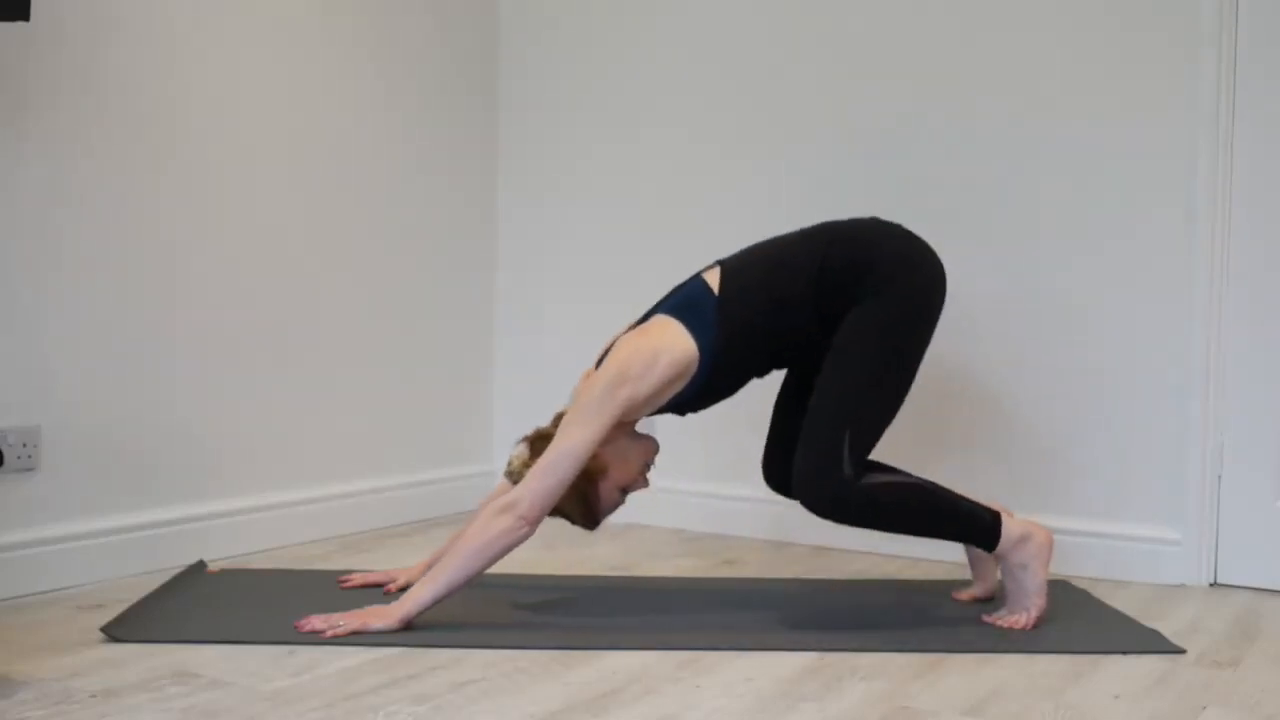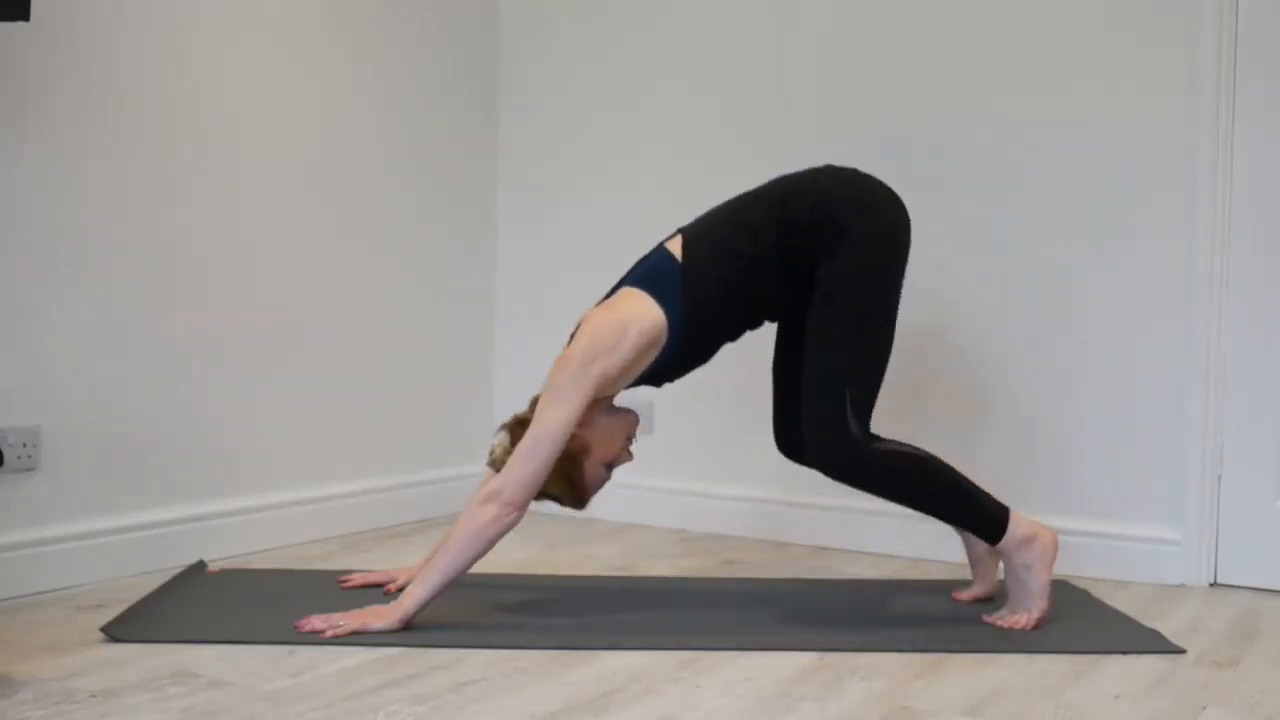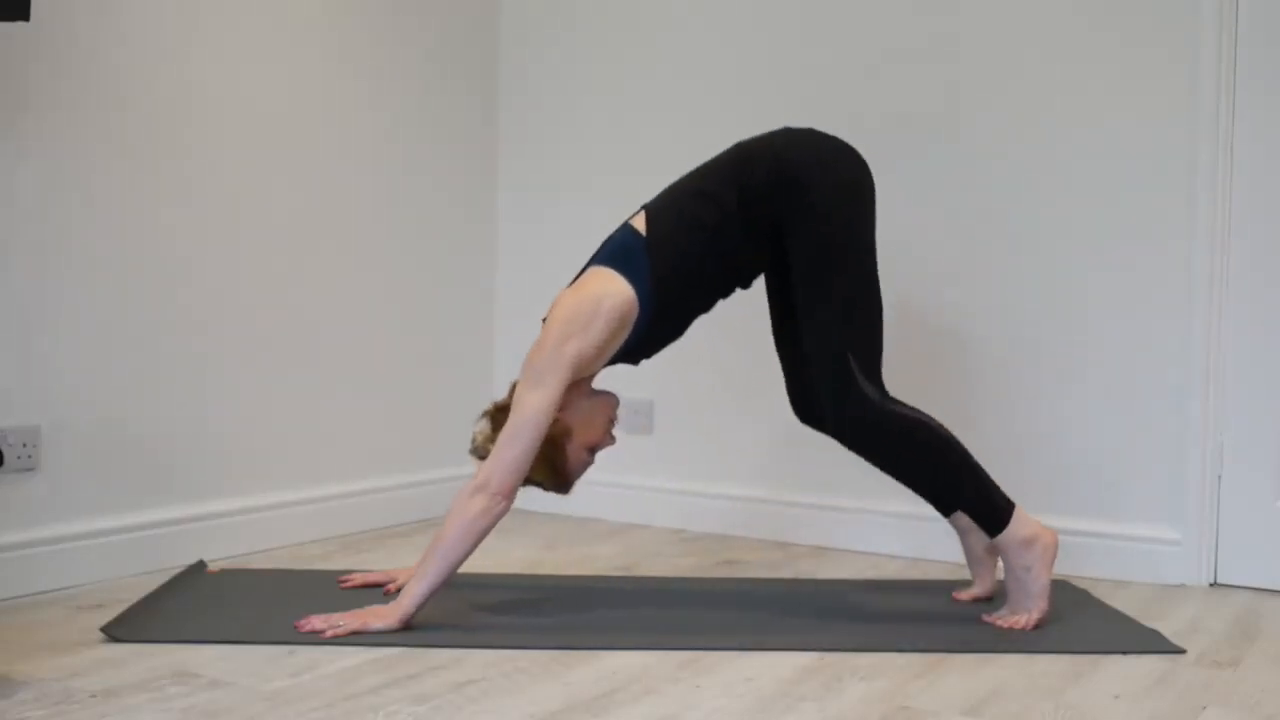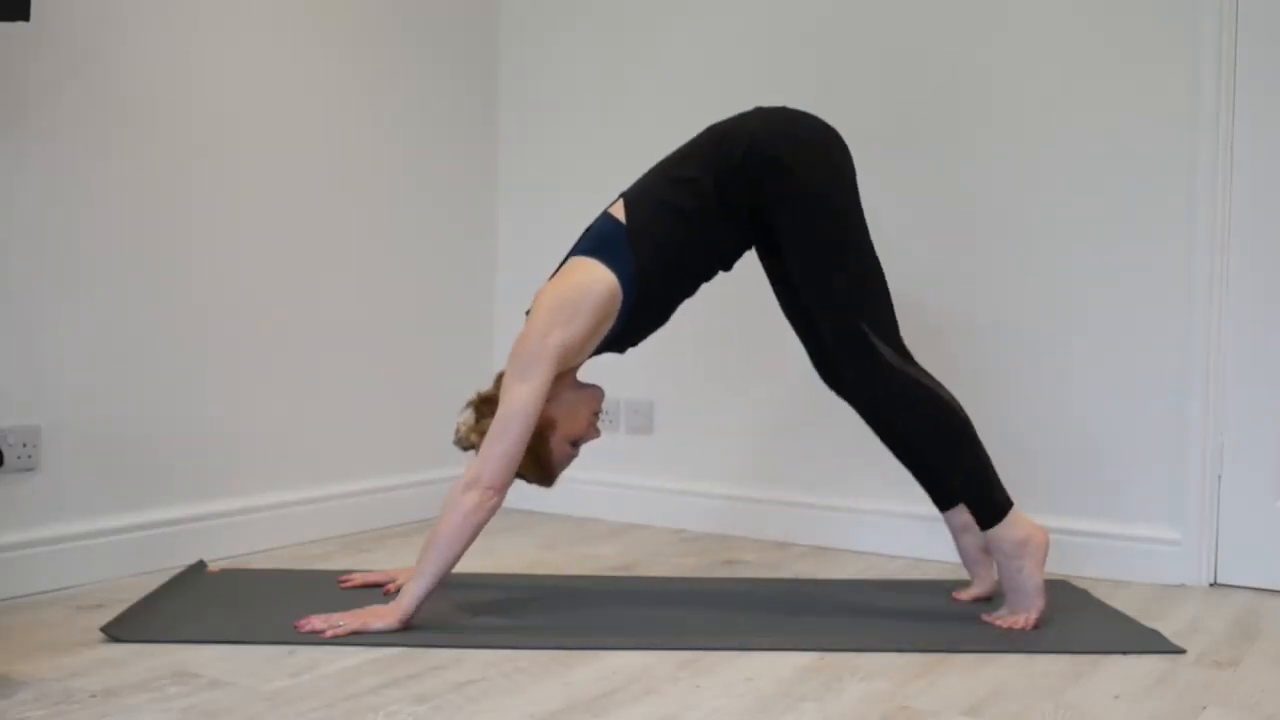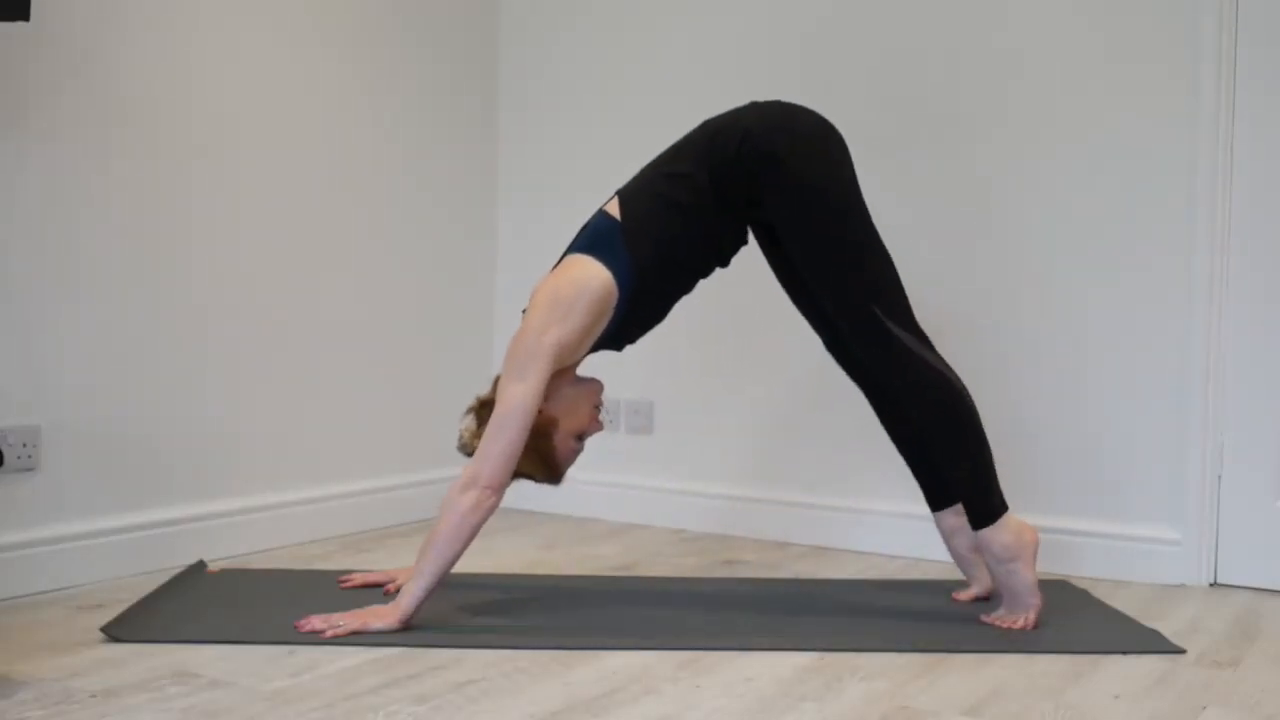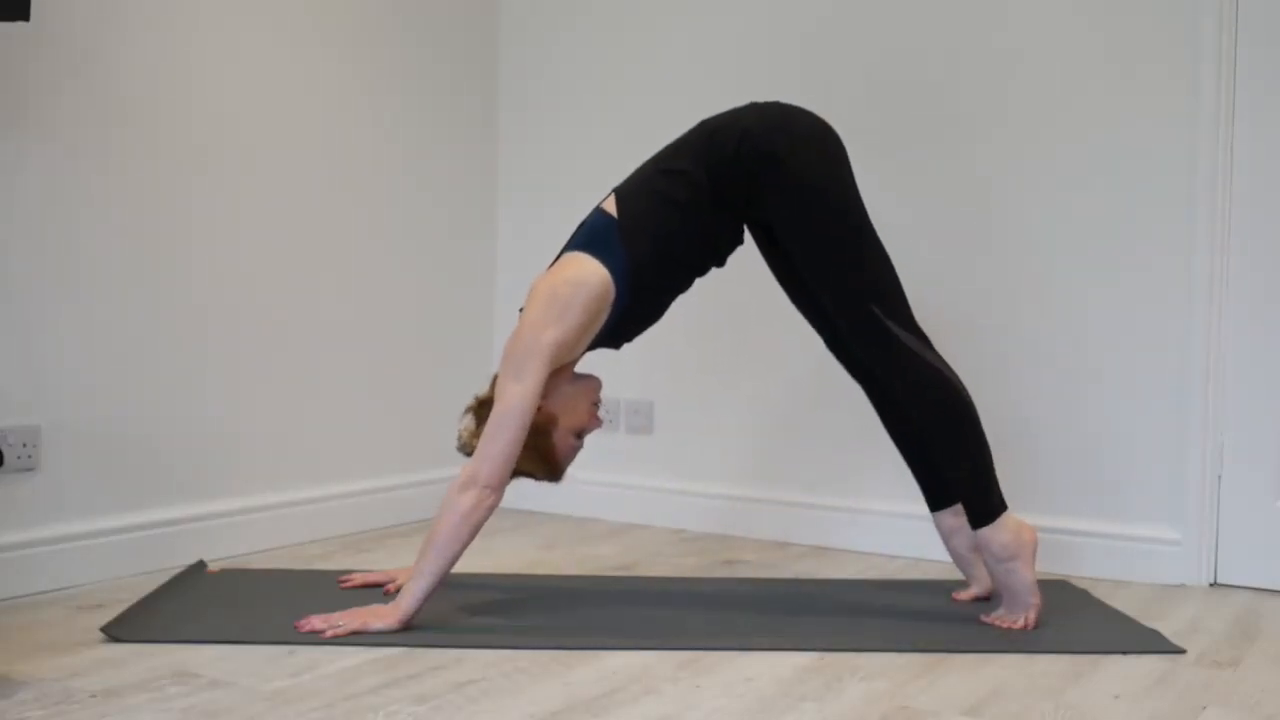
dt=0.4s
person 1, frame 1
left shoulder: (620, 387)
right shoulder: (613, 385)
left elbow: (518, 513)
right elbow: (517, 491)
left wrist: (402, 611)
right wrist: (422, 569)
left hip: (882, 276)
right hip: (844, 287)
left knee: (826, 484)
right knee: (789, 472)
left ankle: (1011, 538)
right ankle: (981, 527)
person 1, frame 2
left shoulder: (591, 366)
right shoulder: (592, 363)
left elbow: (502, 499)
right elbow: (504, 484)
left wrist: (401, 610)
right wrist: (419, 571)
left hip: (845, 223)
right hip: (813, 238)
left knee: (834, 442)
right knee: (800, 439)
left ankle: (1016, 538)
right ankle: (977, 527)
person 1, frame 3
left shoulder: (564, 350)
right shoulder: (567, 348)
left elbow: (491, 490)
right elbow: (492, 481)
left wrist: (402, 608)
right wrist: (422, 570)
left hip: (804, 182)
right hip: (781, 201)
left knee: (847, 400)
right knee: (816, 403)
left ankle: (1016, 534)
right ankle: (975, 526)
person 1, frame 4
left shoulder: (549, 341)
right shoulder: (551, 343)
left elbow: (483, 484)
right elbow: (484, 480)
left wrist: (401, 608)
right wrist: (419, 571)
left hip: (780, 160)
right hip: (759, 178)
left knee: (865, 360)
right knee: (844, 367)
left ankle: (1007, 530)
right ankle: (972, 525)
person 1, frame 5
left shoulder: (547, 340)
right shoulder: (551, 341)
left elbow: (482, 482)
right elbow: (485, 479)
left wrist: (401, 608)
right wrist: (419, 570)
left hip: (774, 154)
right hip: (756, 170)
left knee: (881, 343)
right knee: (865, 352)
left ankle: (998, 533)
right ankle: (969, 533)
person 1, frame 6
left shoulder: (542, 337)
right shoulder: (545, 338)
left elbow: (480, 482)
right elbow: (483, 479)
left wrist: (402, 608)
right wrist: (420, 569)
left hip: (771, 154)
right hip: (752, 169)
left knee: (880, 343)
right knee: (867, 351)
left ankle: (997, 532)
right ankle: (968, 531)
